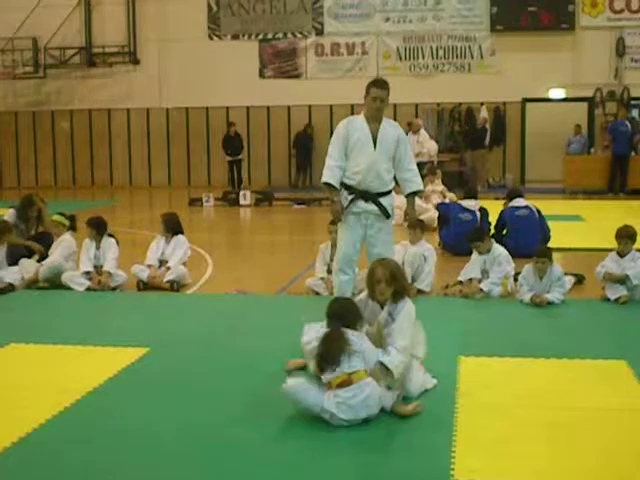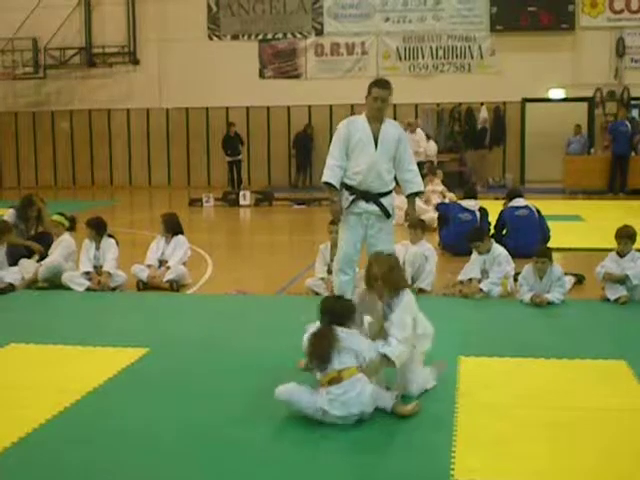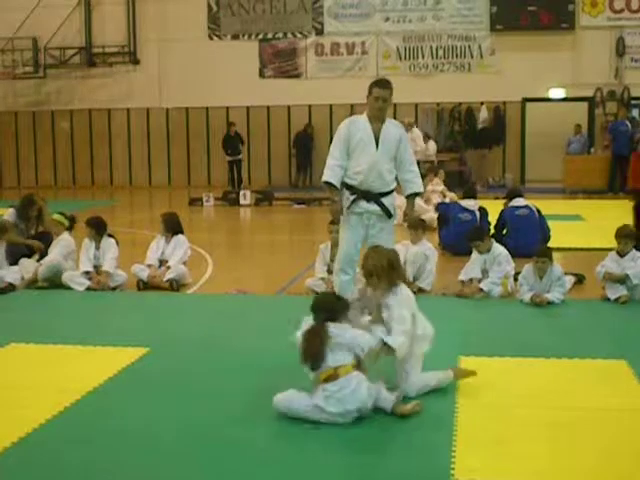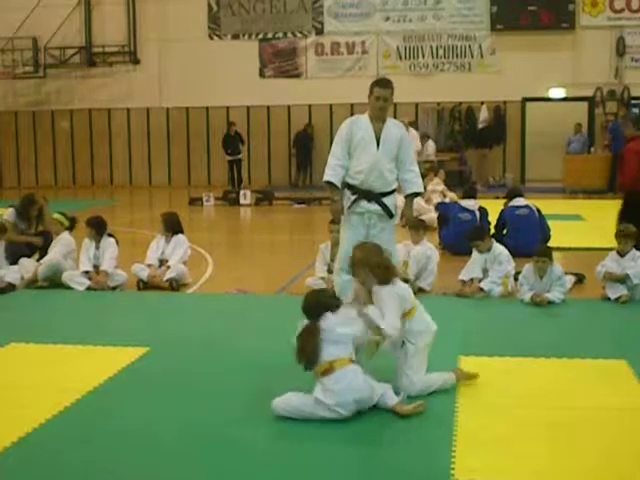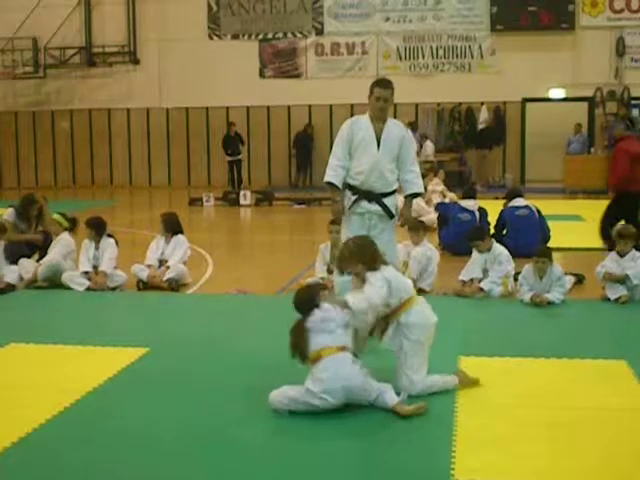
dt=0.1s
person 1, frame 1
left shoulder: (395, 130)
right shoulder: (347, 126)
left elbow: (406, 167)
right elbow: (334, 163)
left wrist: (411, 203)
right wrist: (335, 198)
left hip: (381, 204)
right hip: (352, 202)
left knee: (382, 257)
right knee: (345, 256)
person 1, frame 2
left shoulder: (396, 130)
right shoulder: (349, 126)
left elbow: (407, 168)
right elbow: (335, 163)
left wrist: (411, 203)
right wrist: (335, 198)
left hip: (382, 204)
right hip: (353, 203)
right knee: (346, 256)
person 1, frame 3
left shoulder: (397, 130)
right shoulder: (350, 125)
left elbow: (408, 168)
right elbow: (336, 162)
left wrist: (410, 203)
right wrist: (335, 197)
left hip: (383, 204)
right hip: (354, 202)
right knee: (347, 256)
right ankle: (344, 301)
person 1, frame 4
left shoulder: (399, 130)
right shoulder: (351, 125)
left elbow: (408, 168)
right elbow: (337, 162)
left wrist: (409, 204)
right wrist: (336, 197)
left hip: (384, 204)
right hip: (355, 202)
right knee: (347, 255)
right ankle: (344, 300)
person 1, frame 5
left shoulder: (400, 131)
right shoulder: (352, 126)
left elbow: (409, 169)
right elbow: (338, 163)
left wrist: (408, 205)
right wrist: (337, 198)
left hip: (385, 205)
right hip: (356, 203)
left knee: (386, 259)
person 2, frame 1
left shoulder: (405, 308)
right shoulder: (364, 300)
left elbow: (399, 349)
left wrist: (385, 369)
left hip: (406, 346)
right hip: (380, 340)
left knee: (411, 390)
left ankle: (418, 371)
person 2, frame 2
left shoulder: (402, 299)
right shoulder: (367, 293)
left elbow: (400, 340)
right elbow: (355, 318)
left wrist: (387, 358)
left hip: (413, 336)
right hip: (384, 332)
left knee: (411, 389)
left ankle: (431, 371)
person 2, frame 3
left shoulder: (398, 298)
right shoulder: (372, 289)
left elbow: (401, 336)
left hip: (414, 335)
left knee: (408, 389)
left ankle: (452, 374)
person 2, frame 4
left shoulder: (387, 291)
right shoulder: (363, 286)
left elbow: (391, 328)
left hip: (416, 330)
left knee: (408, 387)
left ankle: (454, 376)
person 2, frame 5
left shoulder: (376, 277)
right shoulder: (372, 274)
left elbow: (371, 302)
left wrist: (344, 302)
left hip: (415, 323)
right hip: (404, 319)
left knee: (408, 387)
left ankle: (456, 379)
person 3, frame 1
left shoulder: (316, 340)
right shoulder: (359, 339)
left hip: (340, 414)
right hip: (369, 406)
left knee: (290, 385)
right ankle: (397, 406)
person 3, frame 2
left shoulder: (312, 338)
right shoulder: (351, 336)
left hip: (336, 413)
right hip: (363, 402)
left knee: (282, 392)
right ankle: (396, 405)
person 3, frame 3
left shoulder: (305, 336)
right shoulder: (344, 332)
right elbow: (372, 342)
left hip: (334, 409)
right hip: (360, 399)
left knee: (279, 401)
right knee: (372, 388)
right ankle: (396, 405)
person 3, frame 4
left shoulder: (306, 334)
right shoulder: (337, 322)
left hip: (334, 401)
right hip: (357, 385)
left knee: (277, 405)
right knee: (375, 388)
right ankle: (398, 406)
person 3, frame 5
left shoulder: (301, 329)
right shoulder: (327, 312)
left hip: (324, 385)
right hip: (349, 376)
left knee: (274, 398)
right knee: (376, 388)
right ankle: (399, 406)
